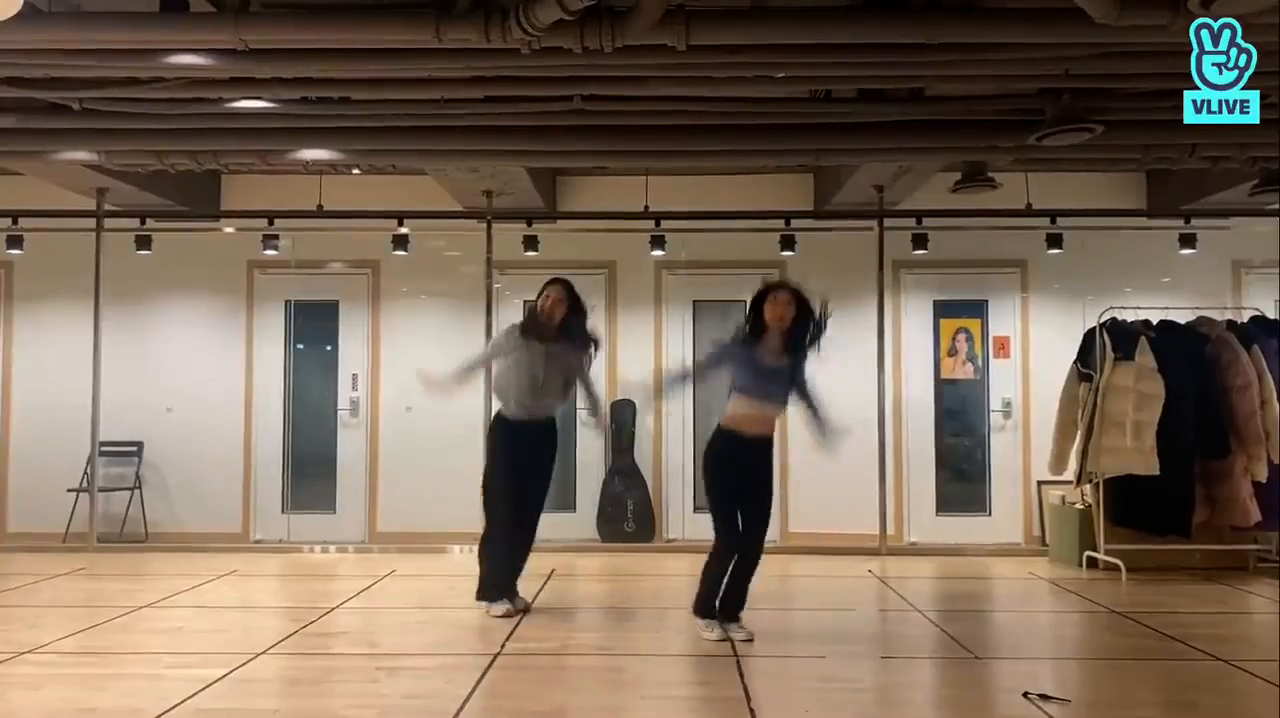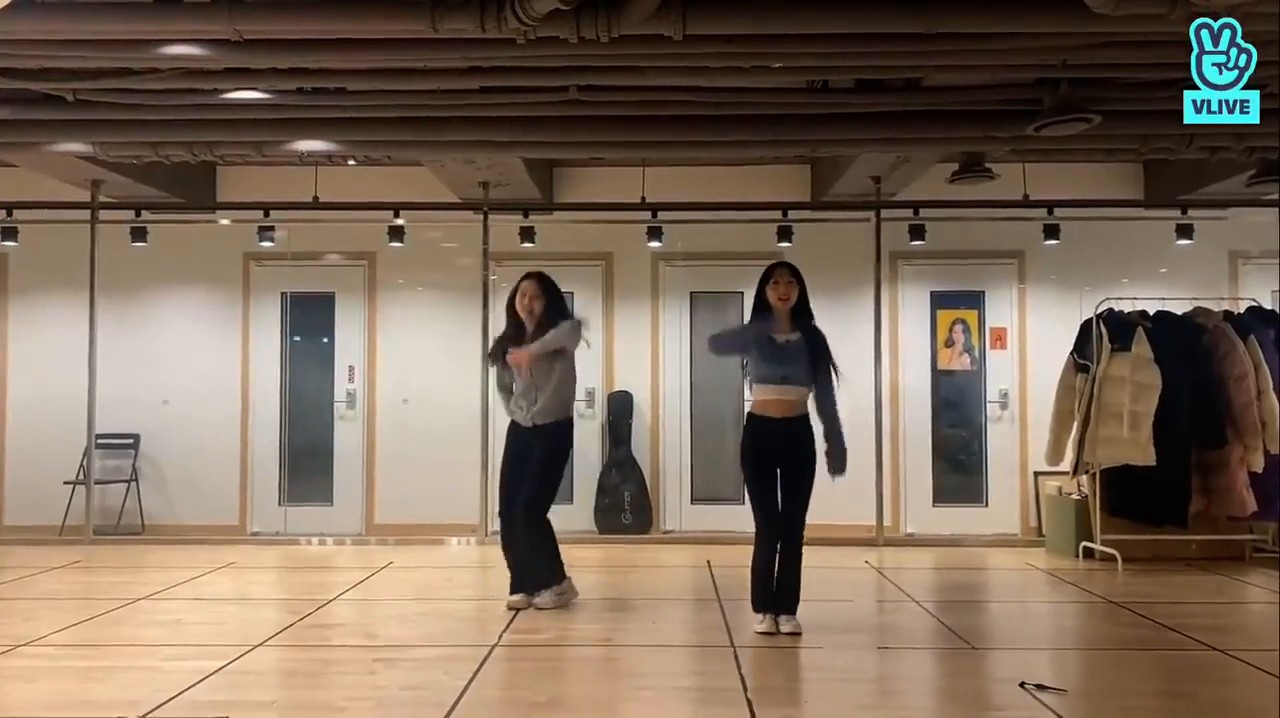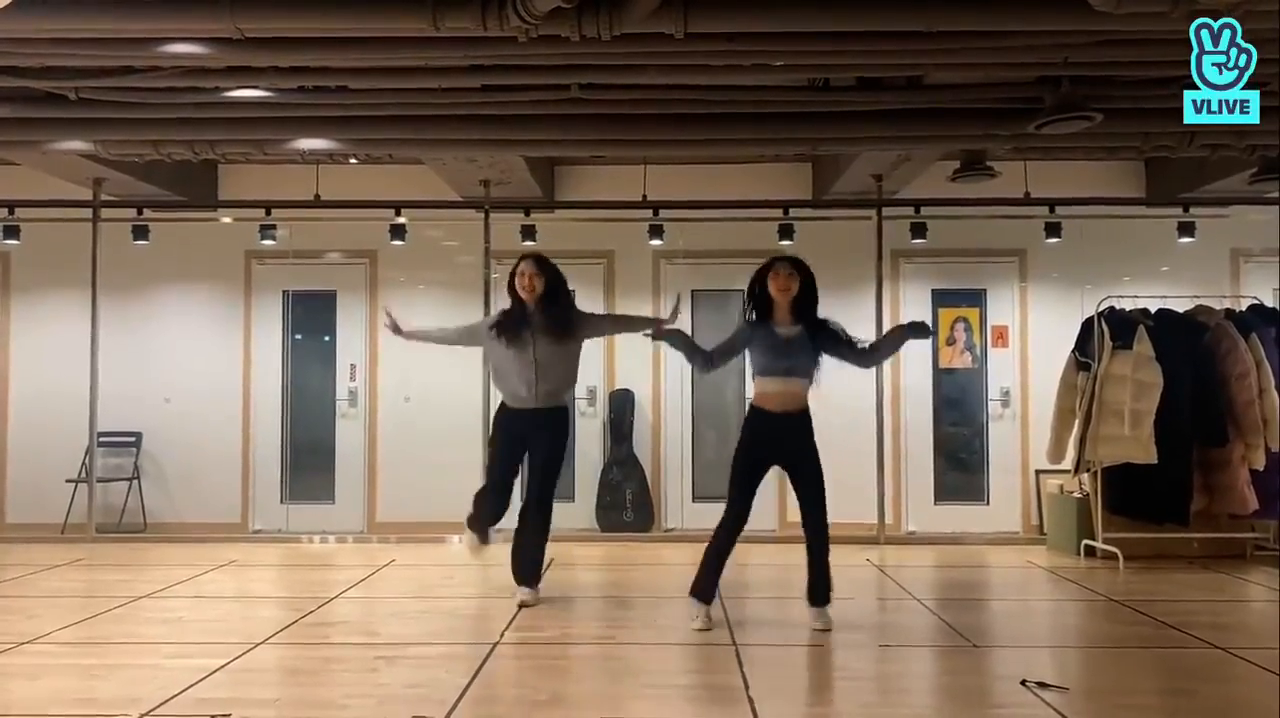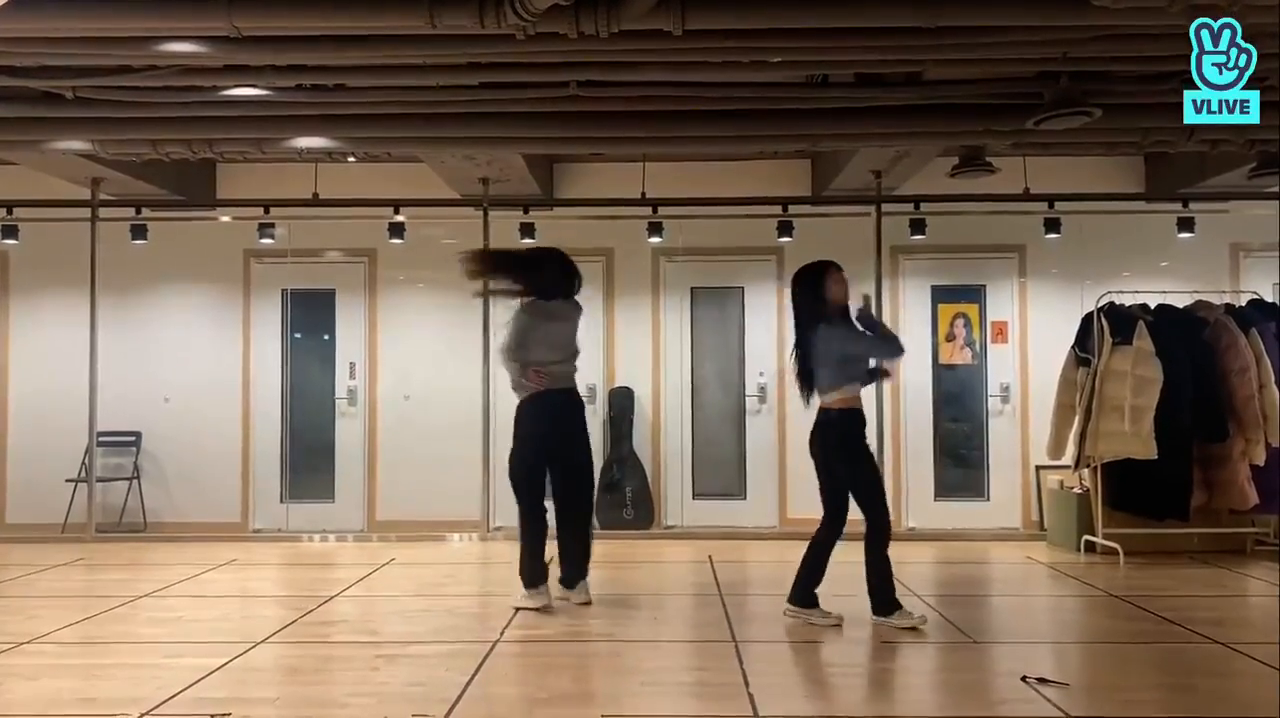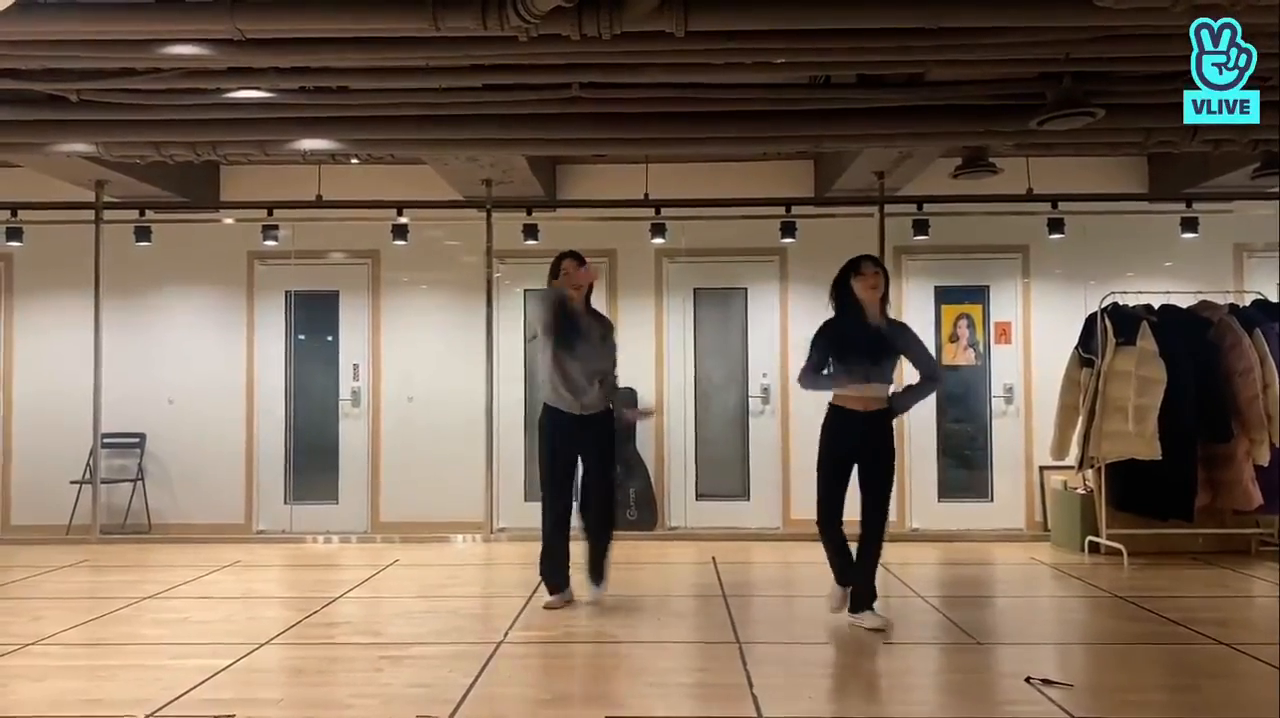
dt=1s
person 1, frame 1
left shoulder: (793, 359)
right shoulder: (739, 348)
left elbow: (802, 392)
right elbow: (700, 369)
left wrist: (820, 423)
right wrist: (662, 389)
left hip: (760, 453)
right hip: (725, 449)
left knee: (753, 543)
right knee: (728, 538)
left ankle: (730, 613)
right ankle: (705, 612)
person 1, frame 2
left shoulder: (812, 338)
right shoulder: (751, 337)
left elbow: (824, 396)
right elbow: (716, 345)
left wrist: (835, 444)
right wrist: (757, 330)
left hip: (798, 435)
right hip: (759, 433)
left knee: (793, 527)
right knee: (767, 526)
left ankle: (786, 609)
right ankle: (764, 609)
person 1, frame 3
left shoulder: (817, 330)
right shoulder: (752, 329)
left elbow: (864, 358)
right elbow: (708, 362)
left wrist: (898, 336)
right wrist: (678, 339)
left hip: (797, 429)
right hip: (759, 426)
left knee: (816, 521)
right knee: (734, 518)
left ankle: (818, 603)
right ankle: (702, 599)
person 1, frame 4
left shoulder: (822, 334)
right shoulder: (833, 333)
right elbow: (893, 350)
left wrist: (873, 372)
right wrist: (868, 317)
left hip: (834, 431)
right hip: (839, 432)
left knee: (834, 518)
right knee: (878, 517)
left ankle: (802, 599)
right ankle: (885, 606)
person 1, frame 5
left shoulder: (897, 332)
right shoulder: (834, 330)
left elbow: (932, 376)
right elbow: (806, 378)
left wrist: (900, 403)
right wrist: (838, 378)
left hip: (878, 429)
right hip: (839, 425)
left knee: (874, 519)
right knee: (827, 516)
left ankle: (861, 603)
right ankle: (845, 580)
person 2, frame 1
left shoulder: (572, 349)
right shoulder: (515, 335)
left elbow: (585, 385)
right elbow: (482, 360)
left wrist: (599, 416)
right wrist: (445, 381)
left hip: (542, 434)
right hip: (508, 428)
left knee: (526, 515)
right knee: (502, 510)
left ankle: (507, 589)
right ankle: (493, 593)
person 2, frame 2
left shoulder: (560, 336)
right shoulder: (508, 341)
left elbow: (572, 331)
left wrist: (533, 351)
right wrist: (516, 414)
left hip: (553, 431)
right hip: (520, 431)
left knee: (529, 508)
right knee: (510, 511)
left ankle: (557, 583)
right ankle: (527, 586)
person 2, frame 3
left shoulder: (566, 319)
right shoulder: (500, 323)
left elbow: (610, 323)
right elbow: (458, 334)
left wrist: (660, 323)
right wrist: (408, 334)
left hip: (552, 418)
right hip: (512, 416)
left knee: (538, 499)
right knee: (497, 490)
left ankle: (527, 582)
right ankle: (478, 525)
person 2, frame 4
left shoulder: (528, 312)
right shoulder: (569, 310)
left elbow: (508, 353)
left wrist: (523, 375)
left hip: (534, 410)
right hip: (568, 408)
left knee: (532, 499)
right knee: (573, 497)
left ankle: (536, 587)
right ankle: (575, 582)
person 2, frame 5
left shoulder: (602, 326)
right shoulder: (552, 318)
right elbow: (547, 299)
left wrist: (623, 410)
right wrist: (565, 292)
left hip: (598, 420)
right hip: (556, 420)
left knee: (598, 505)
right knee: (555, 505)
left ankle: (597, 577)
right ankle: (557, 585)
